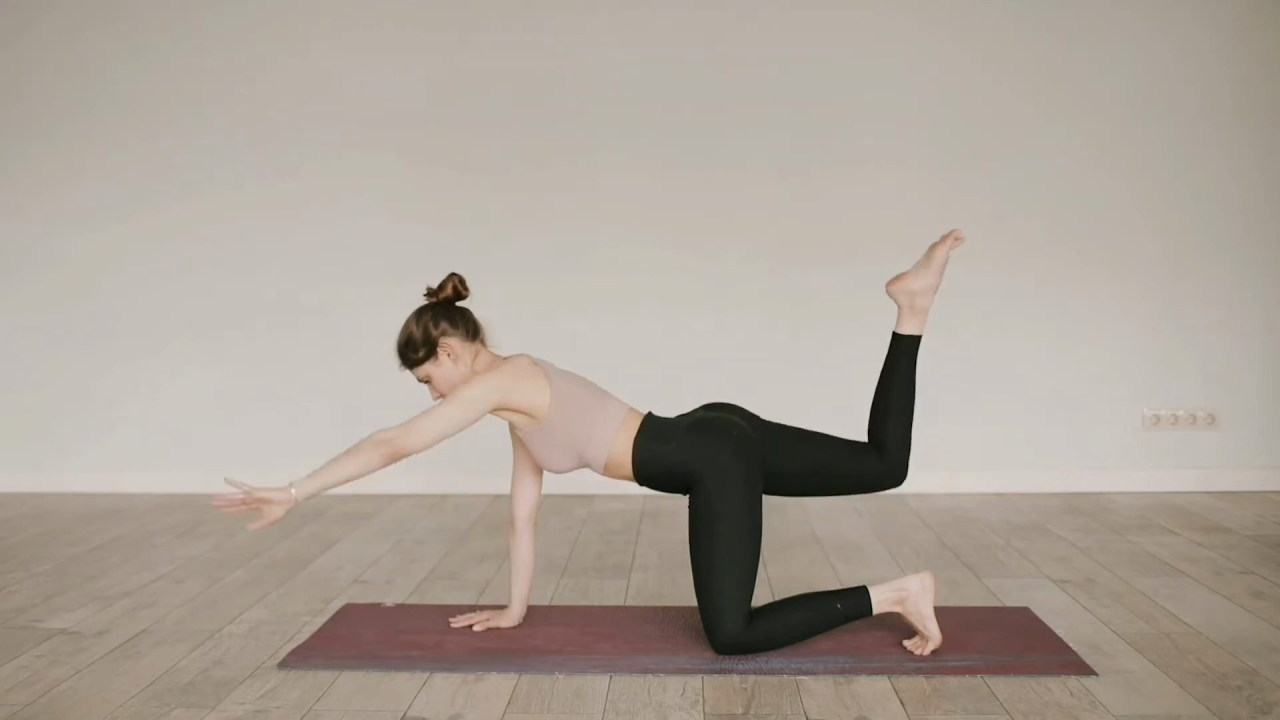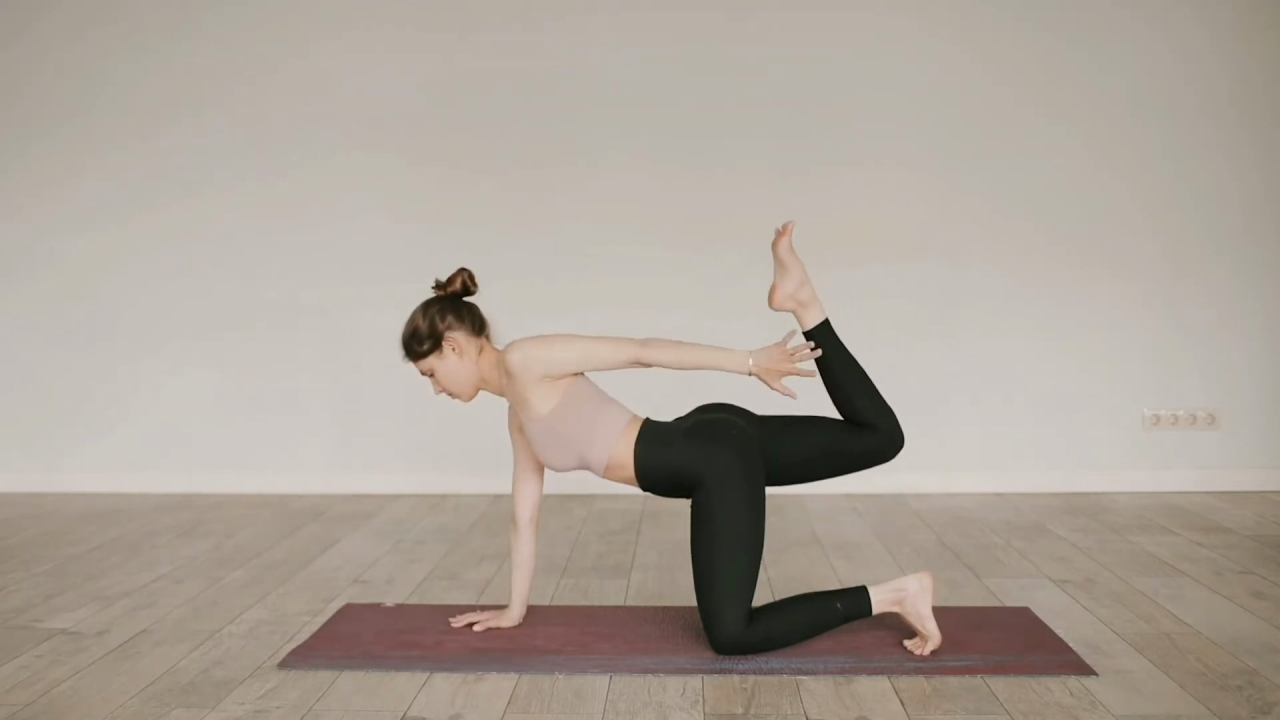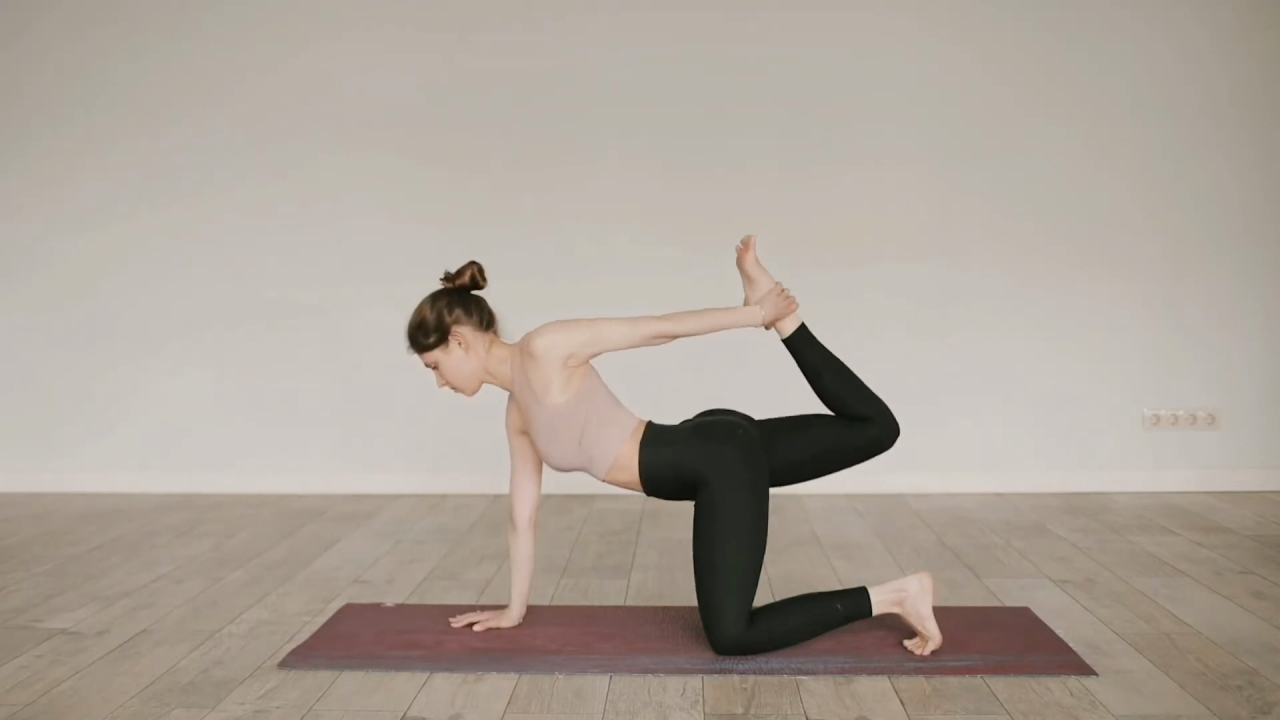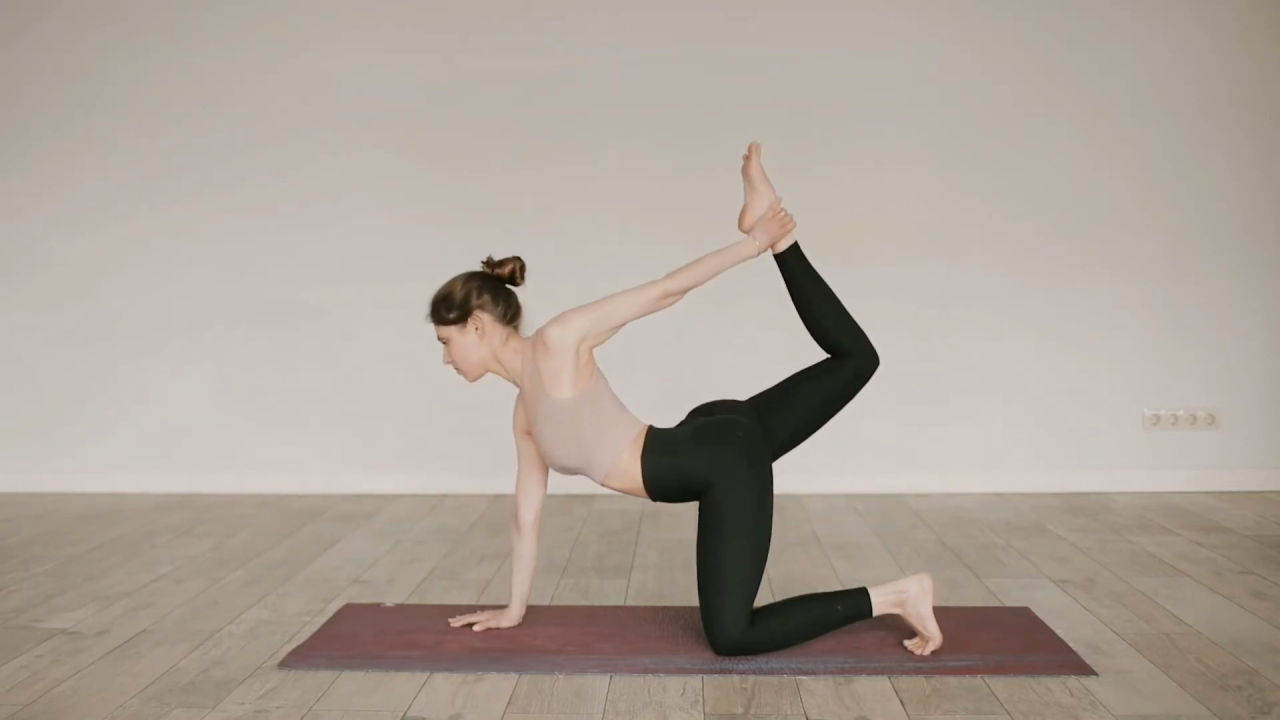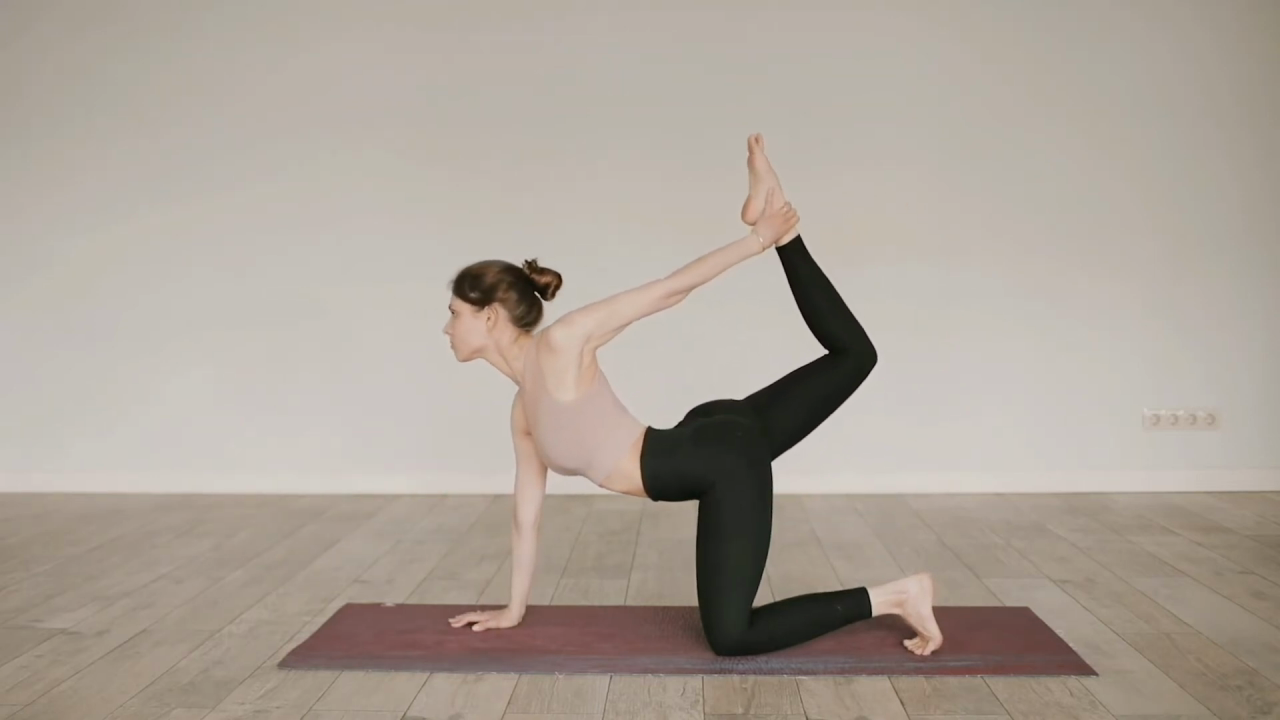
dt=1s
person 1, frame 1
left shoulder: (500, 380)
right shoulder: (517, 396)
left elbow: (403, 439)
right elbow: (524, 514)
left wrist: (298, 489)
right wrist: (515, 609)
left hip: (715, 460)
right hip: (719, 442)
left knee: (731, 634)
right knee: (883, 466)
left ankle: (890, 595)
right ankle: (912, 307)
person 1, frame 2
left shoulder: (524, 361)
right shoulder: (518, 411)
left elbow: (642, 352)
right elbow: (525, 514)
left wrist: (751, 363)
right wrist: (514, 608)
left hip: (717, 455)
right hip: (714, 447)
left knee: (731, 636)
right knee: (880, 440)
left ankle: (890, 595)
person 1, frame 3
left shoulder: (543, 350)
right shoulder: (517, 411)
left elbow: (658, 329)
right elbow: (522, 516)
left wrist: (753, 315)
right wrist: (514, 608)
left hip: (720, 457)
right hip: (713, 456)
left knee: (731, 635)
left ankle: (890, 594)
person 1, frame 4
left shoulder: (557, 342)
right shoulder: (525, 411)
left elbow: (664, 291)
right elbow: (528, 515)
left wrist: (753, 245)
right wrist: (514, 609)
left hip: (724, 457)
right hip: (714, 447)
left knee: (732, 637)
left ankle: (891, 597)
person 1, frame 5
left shoulder: (560, 343)
right shoulder: (523, 408)
left elbow: (670, 290)
right elbow: (527, 514)
left wrist: (759, 241)
right wrist: (514, 608)
left hip: (725, 459)
right hip: (712, 447)
left knee: (731, 637)
left ankle: (891, 598)
